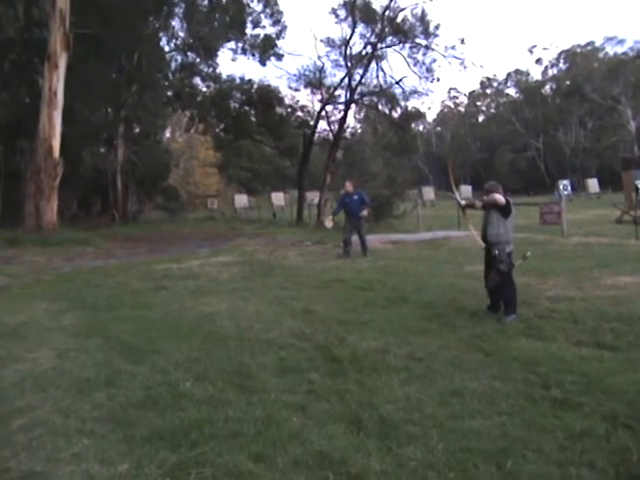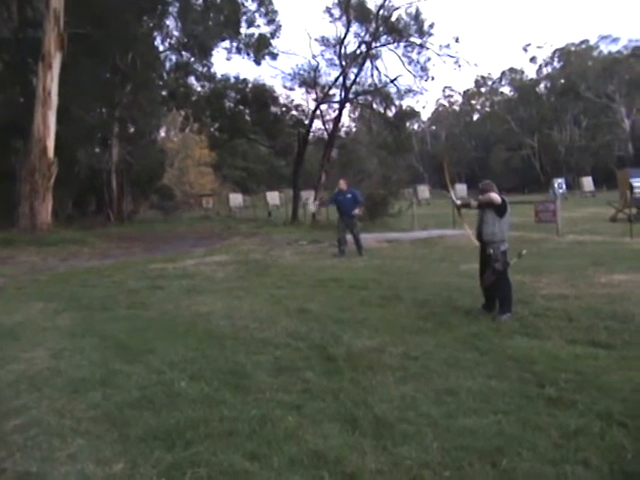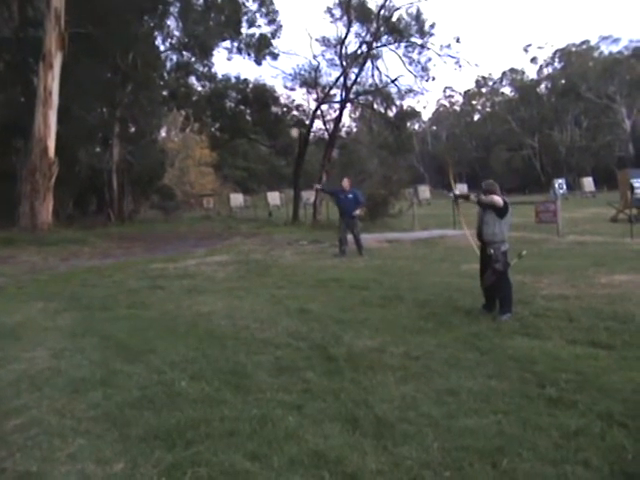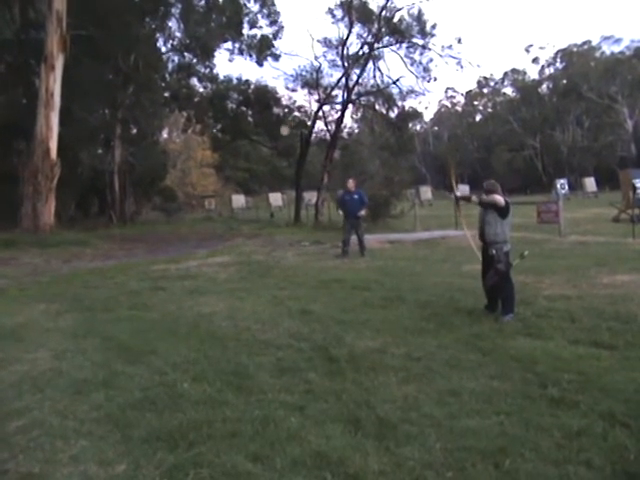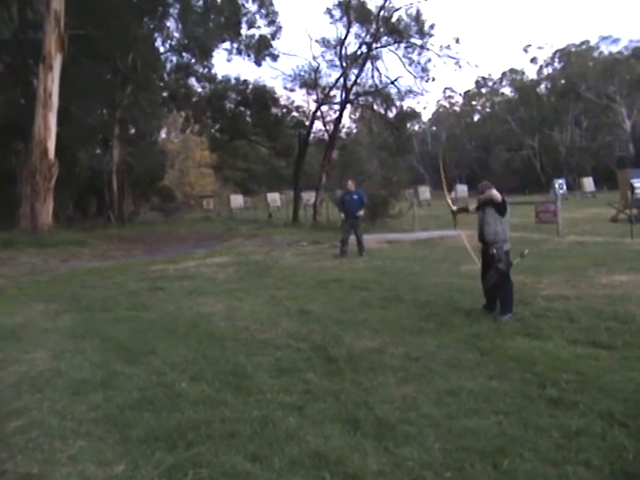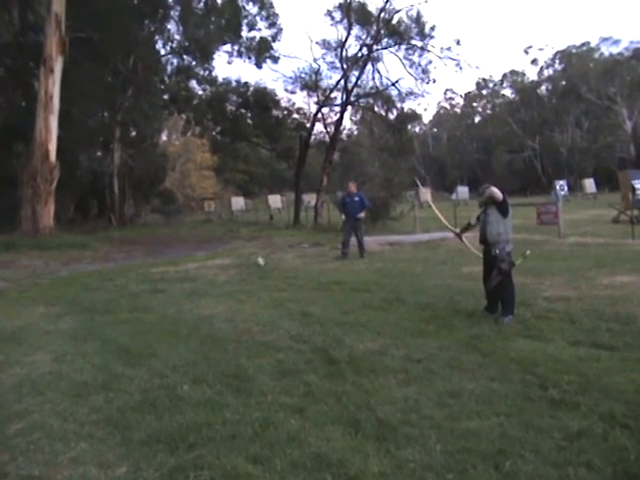
dt=0.4s
person 1, frame 1
left shoulder: (505, 204)
right shoulder: (491, 205)
left elbow: (496, 197)
right elbow: (479, 205)
left wrist: (487, 200)
right wrist: (466, 204)
left hip: (502, 249)
right hip: (491, 248)
left knee: (505, 280)
right knee: (490, 279)
left ankle: (510, 312)
right ankle: (494, 307)
person 1, frame 2
left shoulder: (500, 203)
right shoulder: (486, 204)
left elbow: (493, 196)
right elbow: (474, 204)
left wrist: (482, 199)
right wrist: (461, 204)
left hip: (497, 248)
right hip: (486, 247)
left knee: (500, 279)
right knee: (486, 278)
left ankle: (505, 310)
right ankle: (489, 305)
person 1, frame 3
left shoulder: (502, 204)
right shoulder: (486, 202)
left elbow: (495, 199)
right elbow: (473, 197)
left wrist: (483, 199)
right wrist: (460, 196)
left hip: (498, 248)
right hip: (486, 246)
left knee: (501, 279)
right knee: (486, 278)
left ankle: (506, 311)
right ankle: (490, 305)
person 1, frame 4
left shoulder: (503, 204)
right shoulder: (487, 203)
left elbow: (497, 198)
right elbow: (475, 198)
left wrist: (484, 199)
right wrist: (461, 197)
left hip: (499, 248)
right hip: (488, 247)
left knee: (503, 280)
right knee: (488, 278)
left ankle: (508, 311)
right ankle: (492, 306)
person 1, frame 5
left shoulder: (499, 203)
right shoulder: (485, 204)
left elbow: (493, 193)
right elbow: (474, 207)
left wrist: (480, 199)
left hip: (499, 248)
right hip: (487, 247)
left knee: (502, 279)
right knee: (487, 278)
left ankle: (506, 311)
right ankle: (490, 305)
person 1, frame 6
left shoulder: (501, 204)
right shoulder: (487, 209)
left elbow: (493, 191)
right elbow: (476, 221)
left wrist: (483, 200)
right wrist: (462, 230)
left hip: (501, 249)
right hip: (489, 249)
left knee: (504, 280)
right knee: (488, 280)
left ankle: (508, 313)
right ankle: (492, 307)
